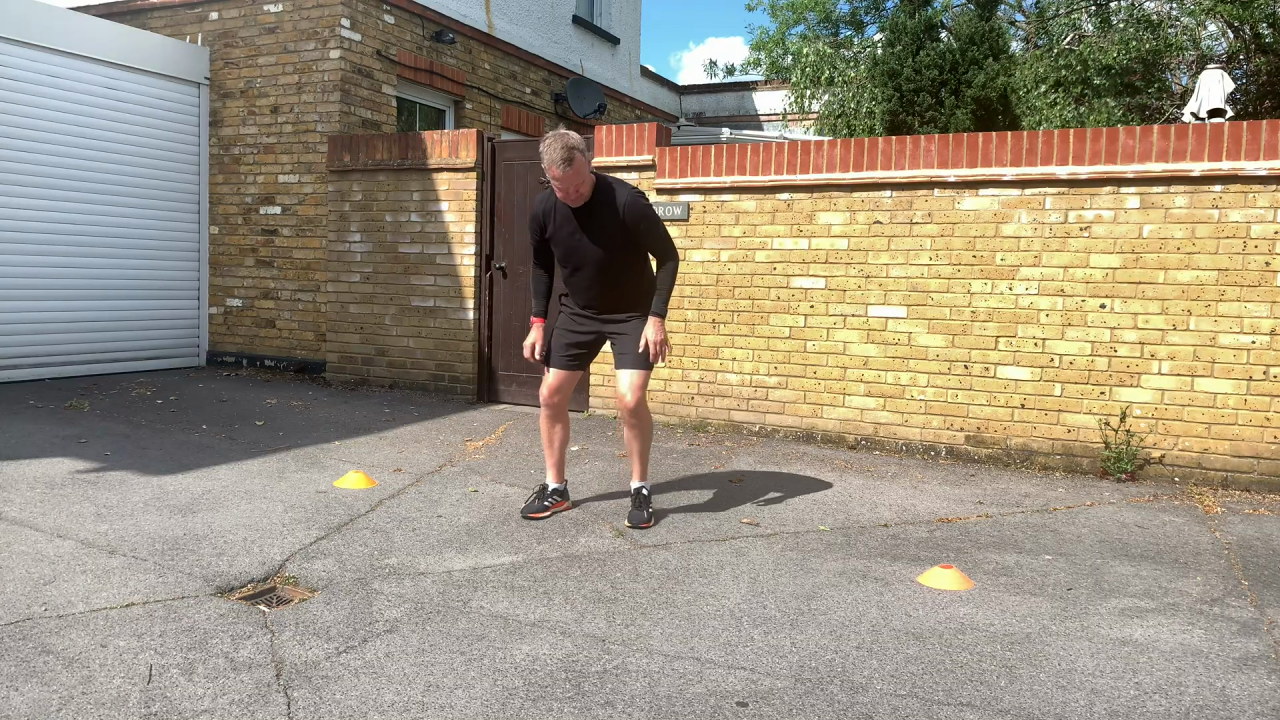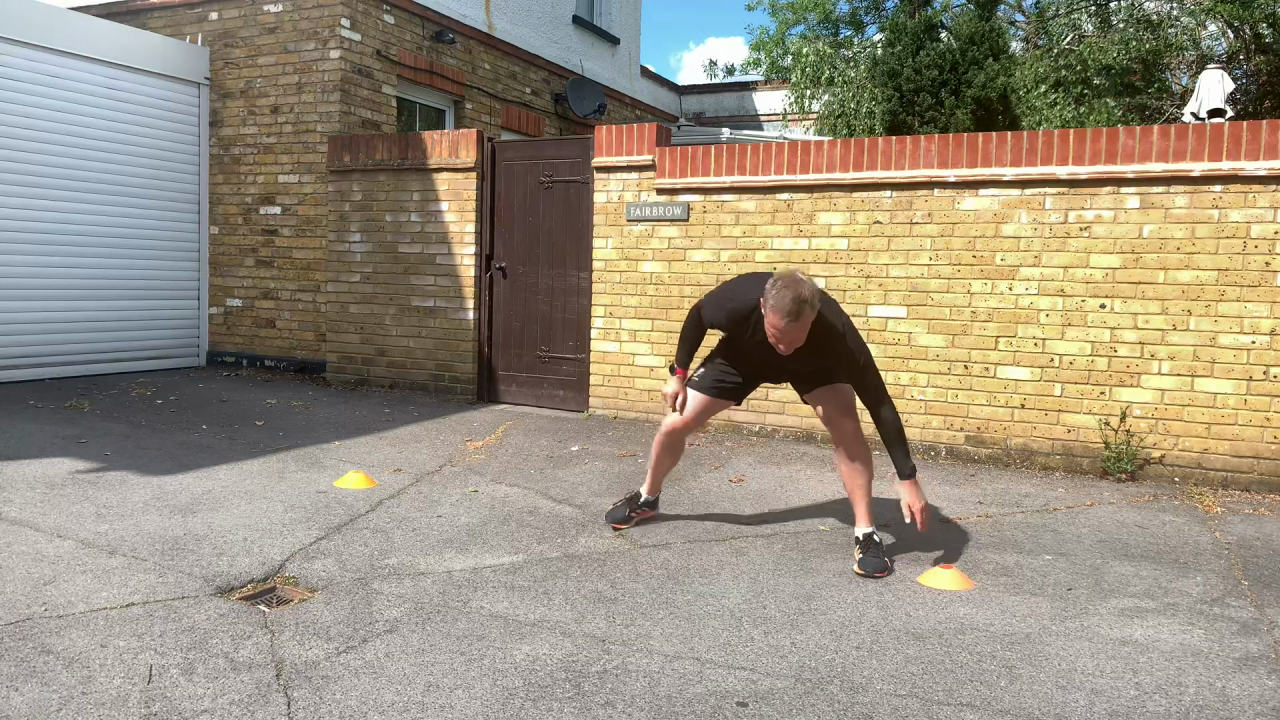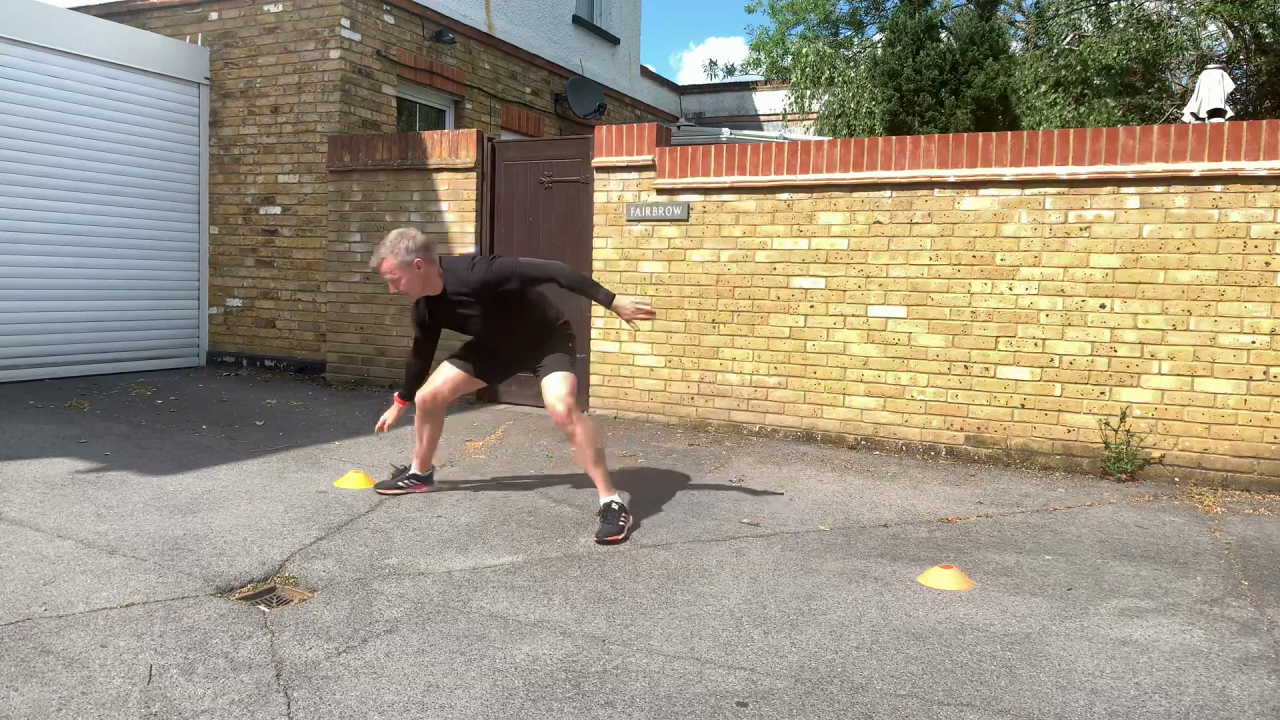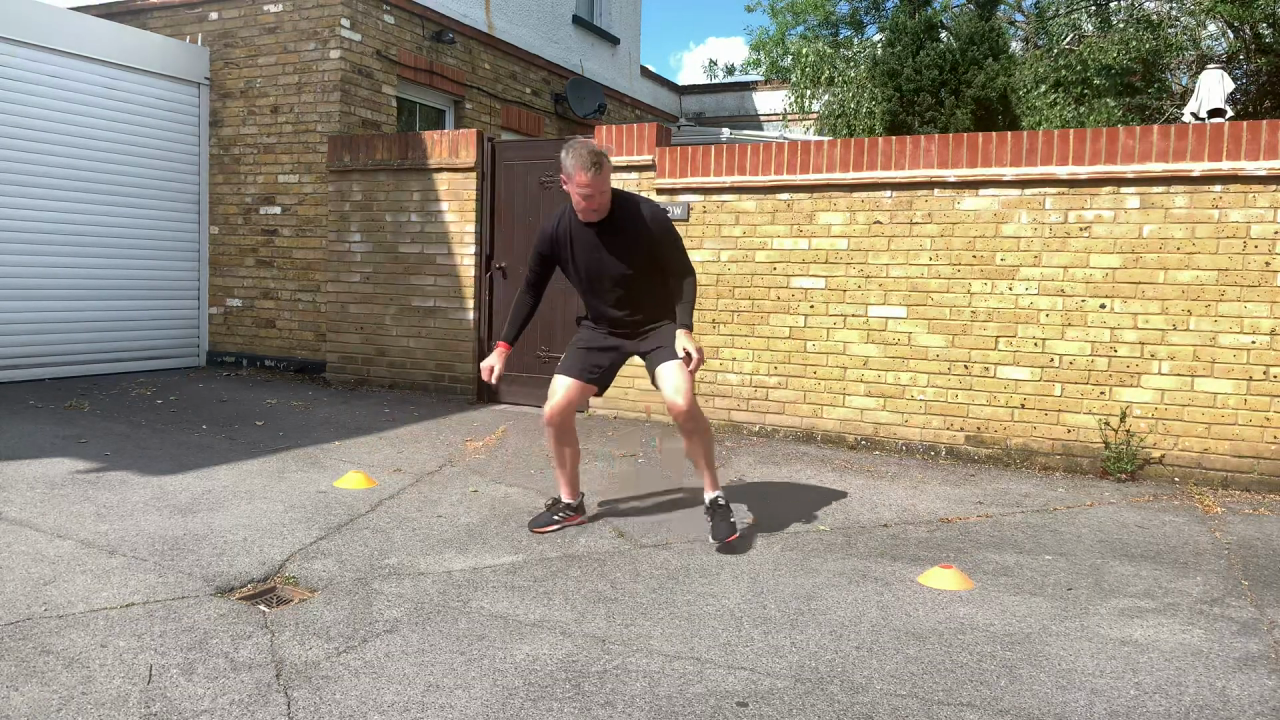
dt=1s
person 1, frame 1
left shoulder: (627, 202)
right shoulder: (542, 211)
left elbow: (666, 258)
right elbow: (540, 265)
left wrist: (657, 318)
right wrist: (537, 322)
left hip: (633, 314)
right hip: (577, 313)
left knee: (631, 399)
right knee: (551, 396)
left ankle: (640, 490)
right ankle: (554, 488)
person 1, frame 2
left shoulder: (836, 335)
right shoulder: (730, 301)
left elbow: (879, 402)
right elbow: (696, 319)
left wrist: (908, 479)
right wrist: (678, 375)
left hip: (812, 366)
right hip: (741, 356)
left knee: (847, 431)
right knee: (674, 427)
left ankle: (866, 535)
right ankle: (647, 498)
person 1, frame 3
left shoulder: (474, 274)
right shoulder: (425, 305)
left elbow: (549, 272)
right elbow: (422, 351)
left wrist: (612, 301)
right wrist: (399, 403)
left hip: (548, 342)
right hip: (498, 348)
left knee: (562, 410)
right knee: (428, 399)
left ankle: (610, 503)
right ankle: (419, 473)
person 1, frame 4
left shoulder: (645, 216)
right shoulder: (557, 229)
left elbow: (682, 274)
right elbow: (531, 290)
left wrist: (684, 329)
right wrist: (502, 348)
left hip: (655, 323)
right hip: (600, 327)
left knee: (681, 404)
right knee: (556, 414)
left ankle: (714, 497)
right ankle: (570, 501)
